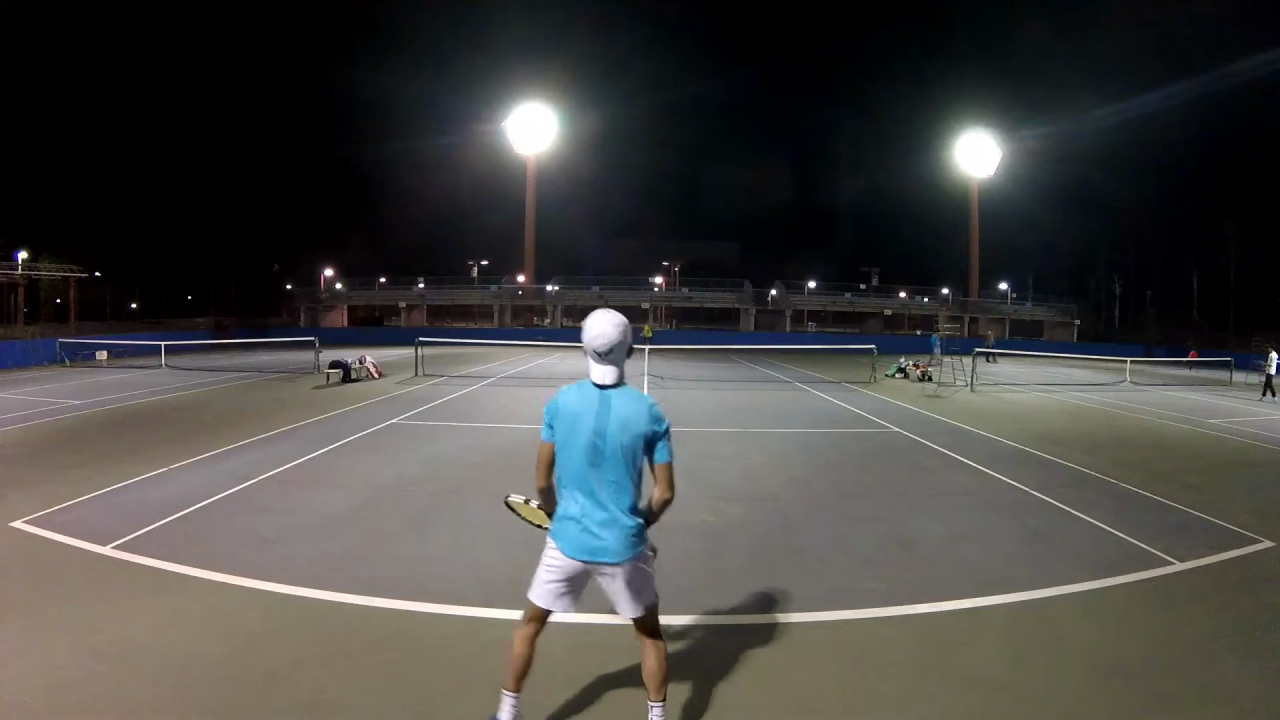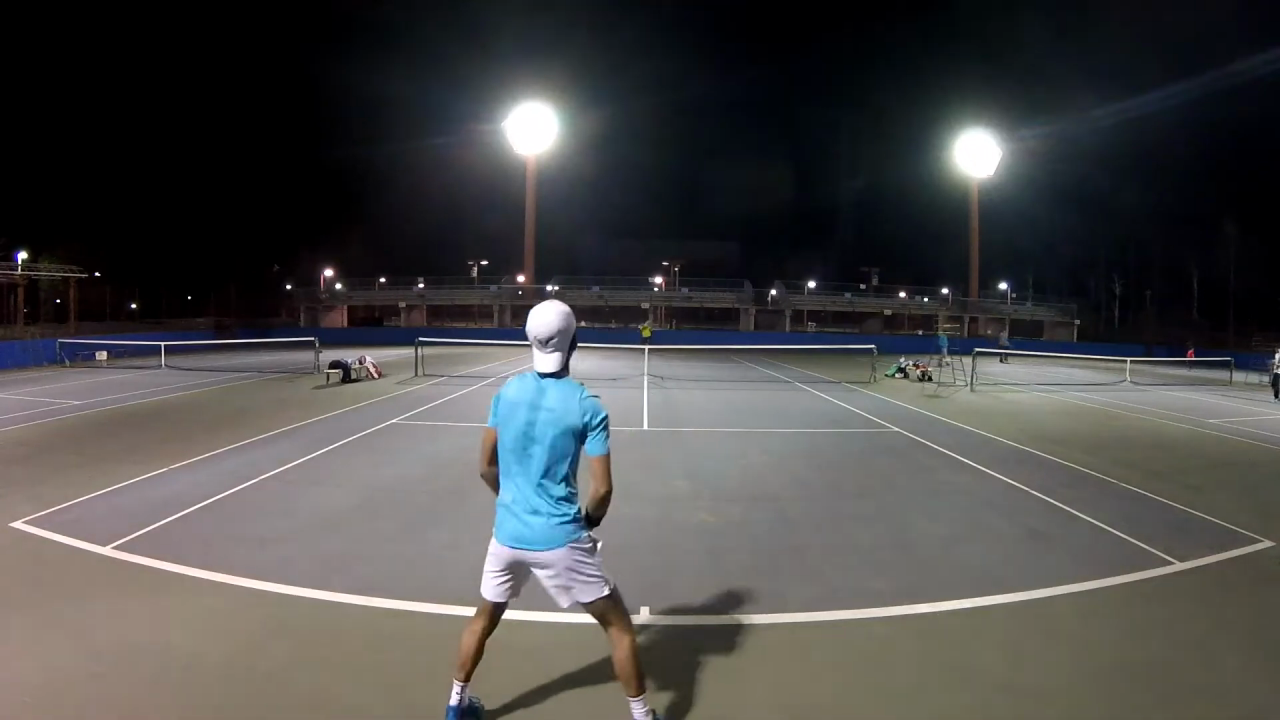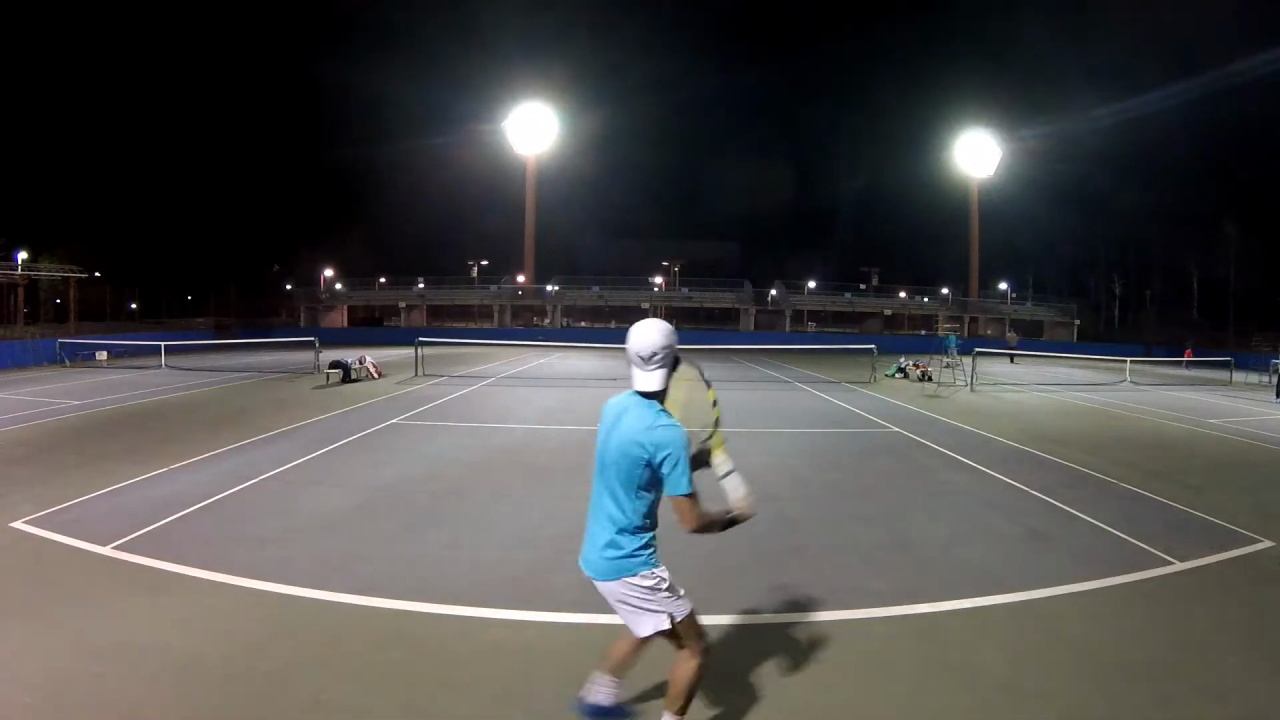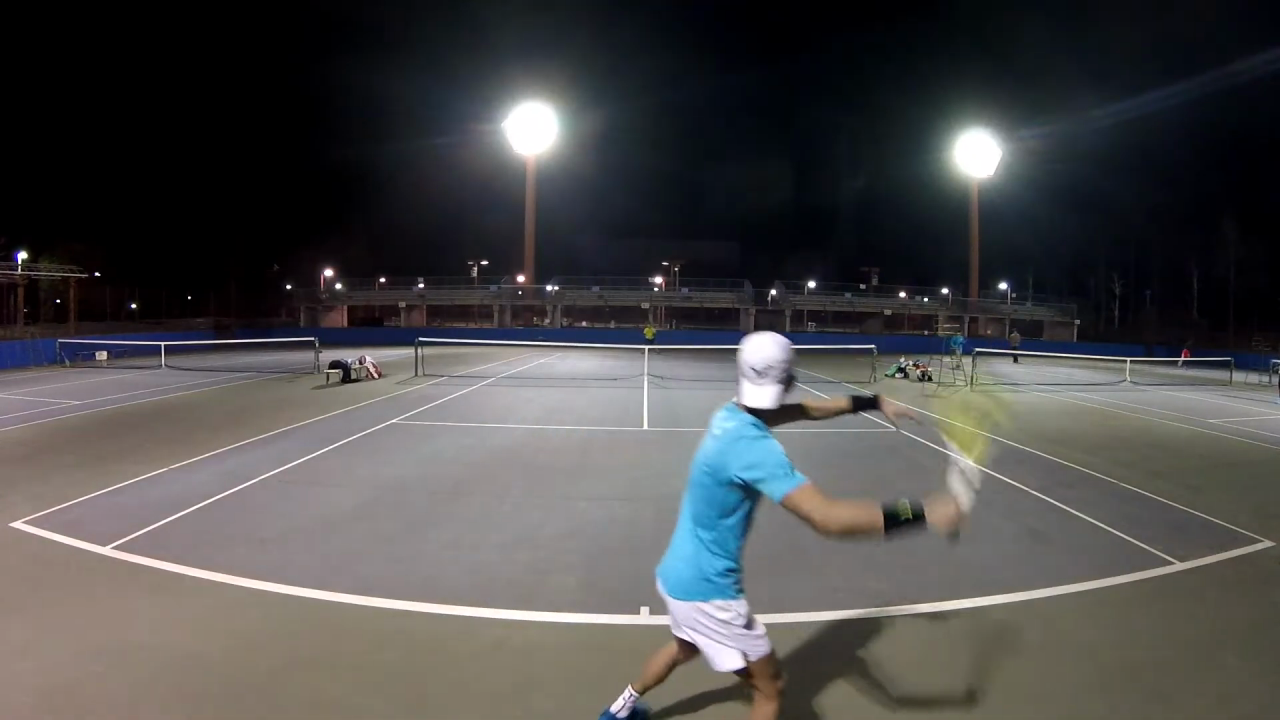
dt=0.5s
person 1, frame 1
left shoulder: (560, 404)
right shoulder: (649, 412)
left elbow: (543, 483)
right elbow: (664, 493)
left hip: (568, 541)
right hip: (624, 547)
left knee: (530, 624)
right knee: (649, 635)
person 1, frame 2
left shoulder: (508, 391)
right shoulder: (587, 405)
left elbow: (487, 468)
right elbow: (602, 489)
right wrist: (587, 523)
left hip: (509, 532)
right hip: (562, 539)
left knee: (483, 619)
right knee: (619, 627)
person 1, frame 3
left shoulder: (615, 407)
right shoulder: (665, 433)
right elbow: (692, 523)
left wrist: (690, 463)
right wrist: (736, 518)
left hip: (597, 558)
right hip: (629, 569)
left knee: (645, 629)
right knee: (694, 648)
person 1, frame 4
left shoulder: (731, 416)
right shoulder: (752, 446)
left elbow: (804, 409)
right elbow: (828, 519)
left wrist: (873, 403)
right wrist: (921, 514)
left hip: (676, 576)
right hip: (708, 593)
left knee: (685, 645)
right knee: (769, 687)
